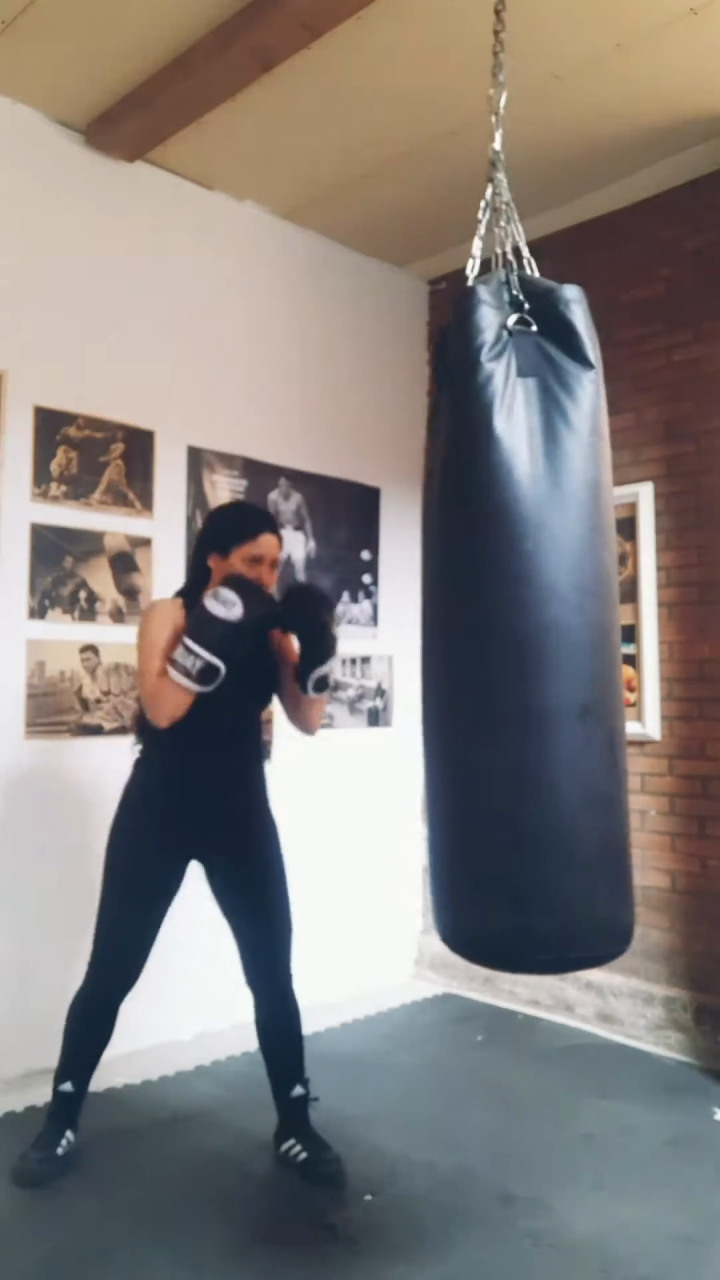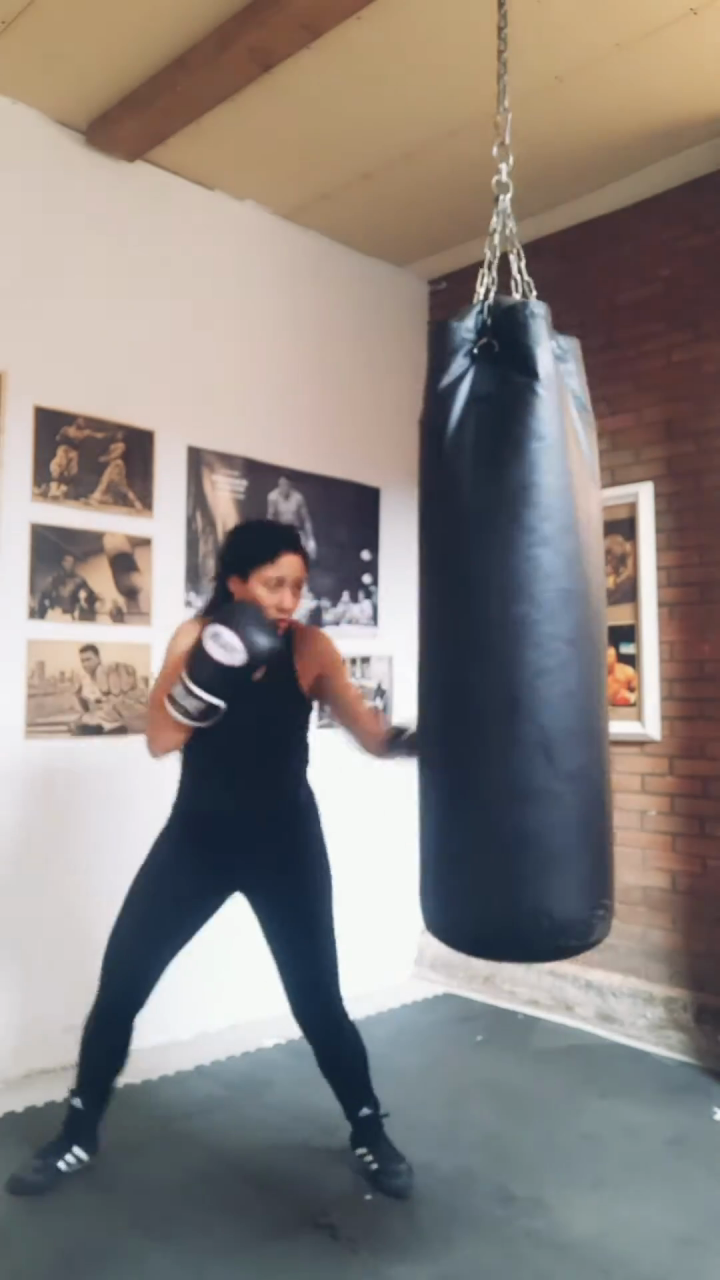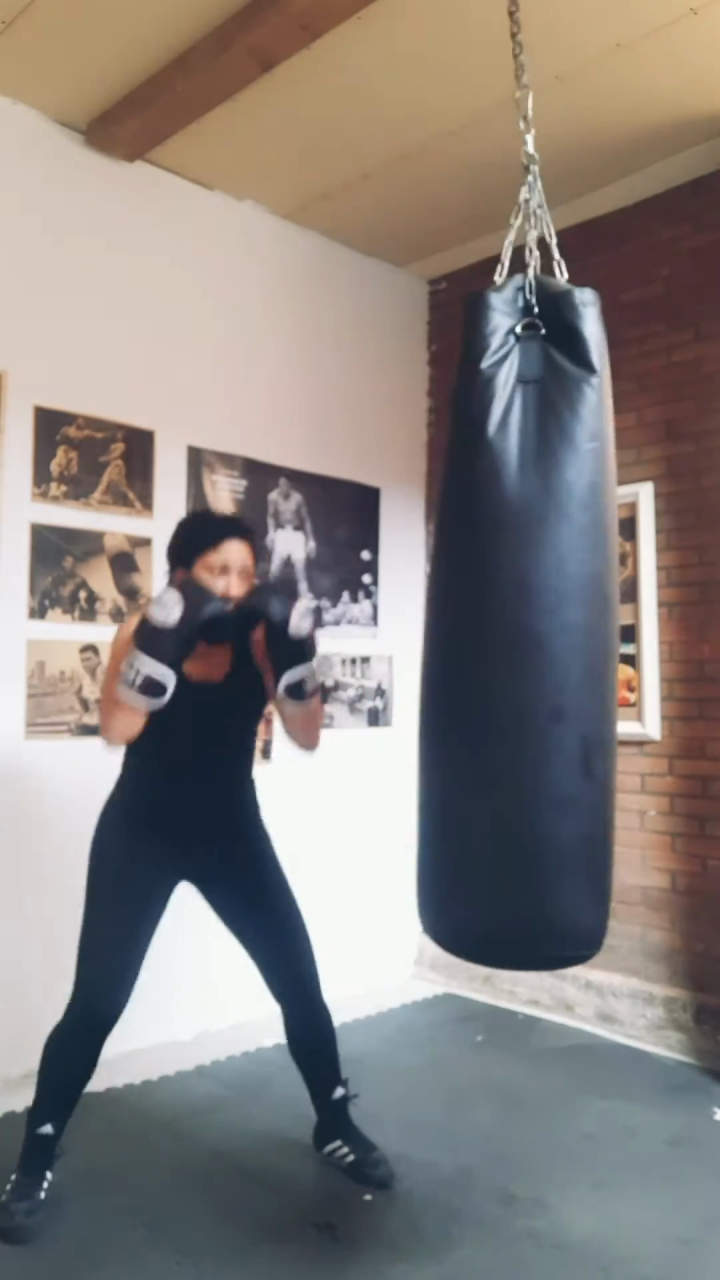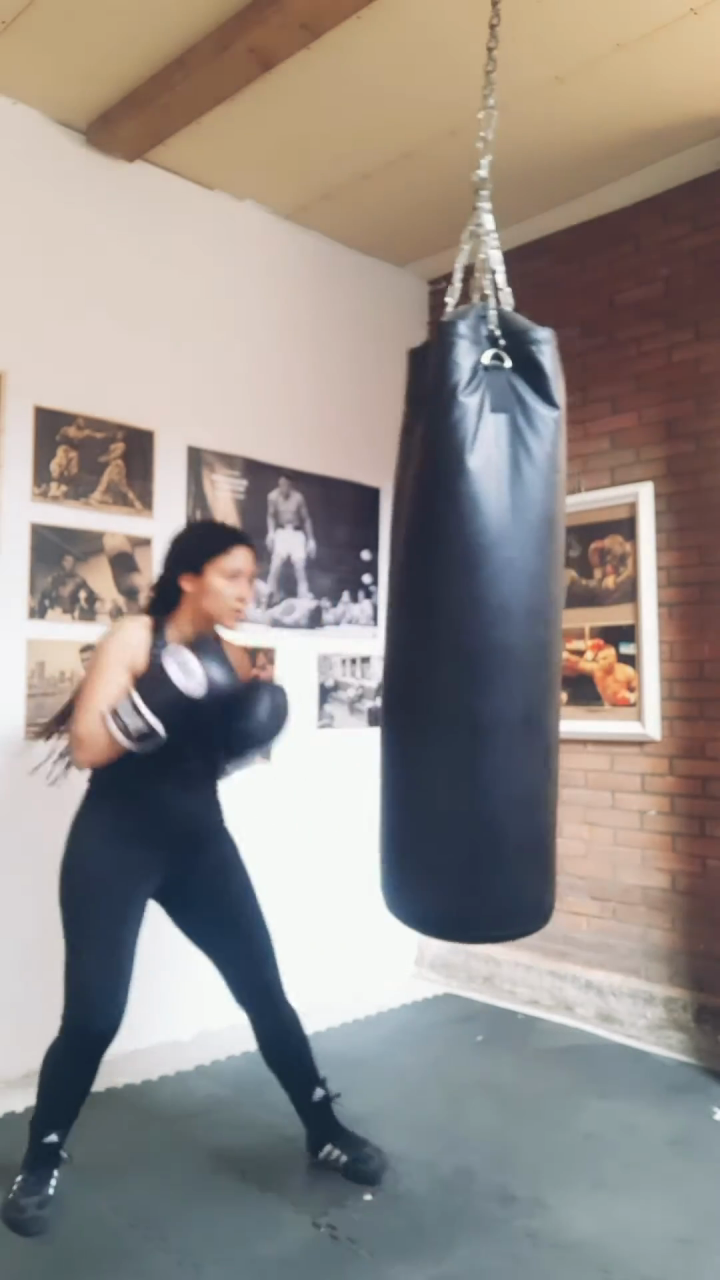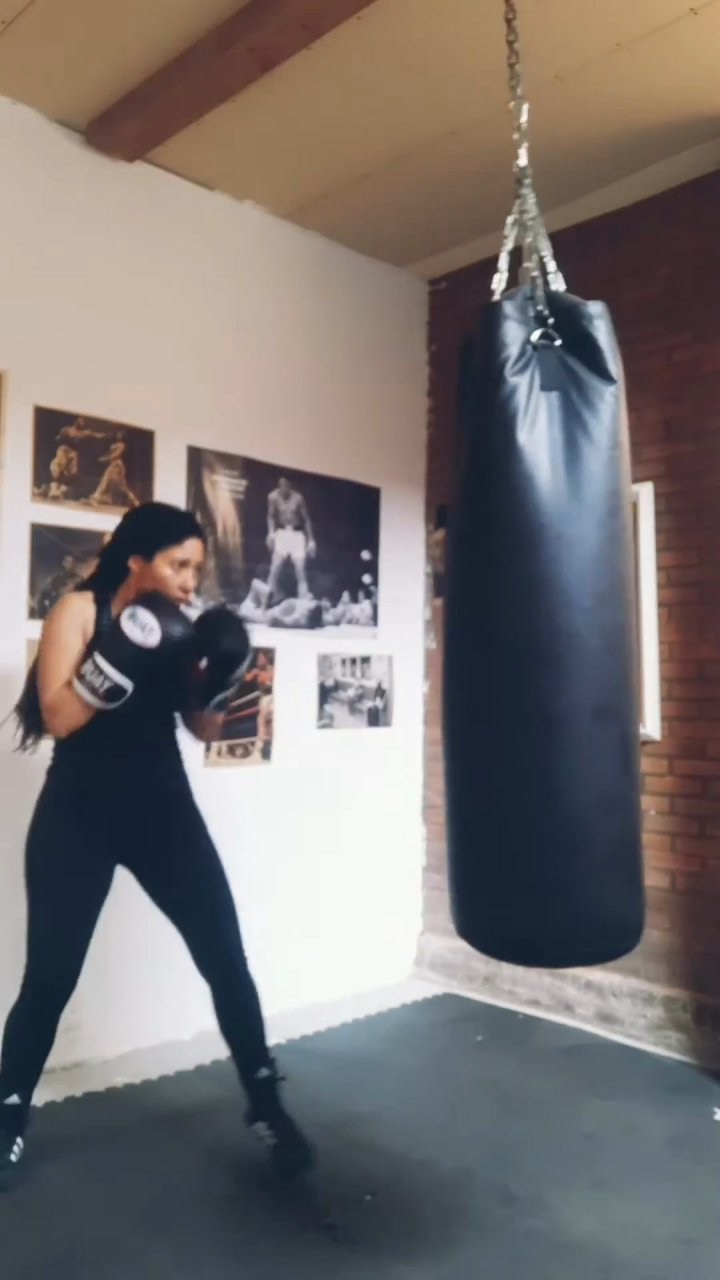
dt=1s
person 1, frame 1
left shoulder: (271, 622)
right shoulder: (171, 614)
left elbow: (309, 721)
right elbow: (159, 711)
left wrist: (316, 646)
right wrist: (211, 634)
left hip: (242, 812)
right hip: (160, 812)
left knee: (273, 973)
right knee: (112, 971)
left ankle: (295, 1127)
right ankle: (62, 1120)
person 1, frame 2
left shoulder: (312, 647)
right shoulder: (195, 636)
left elbow: (370, 735)
right elbow: (161, 741)
left wrist: (422, 740)
right wrist: (213, 664)
left hip: (287, 843)
right hip: (199, 839)
left knee: (318, 1006)
right knee: (120, 985)
left ankle: (369, 1134)
right ankle: (78, 1134)
person 1, frame 3
left shoulder: (262, 635)
right shoulder: (147, 630)
left elbow: (308, 736)
right elbow: (119, 728)
left wrist: (295, 655)
right wrist: (157, 639)
left hip: (232, 834)
right hip: (140, 834)
left knee: (299, 984)
right knee: (96, 1003)
left ankle: (336, 1127)
person 1, frame 4
left shoulder: (224, 655)
right shoulder: (134, 639)
right elbow: (85, 746)
left wrist: (250, 730)
right wrist: (162, 692)
left hip: (197, 840)
right hip: (114, 842)
left knee: (264, 990)
right knee: (93, 1015)
left ankle: (324, 1130)
person 1, frame 5
left shoulder: (181, 629)
right shoulder: (78, 612)
left elbow: (202, 724)
right elbow: (56, 717)
left wrist: (221, 667)
right wrist: (124, 648)
left hip: (163, 809)
right hip: (78, 813)
left knee: (227, 959)
left ankle: (266, 1105)
